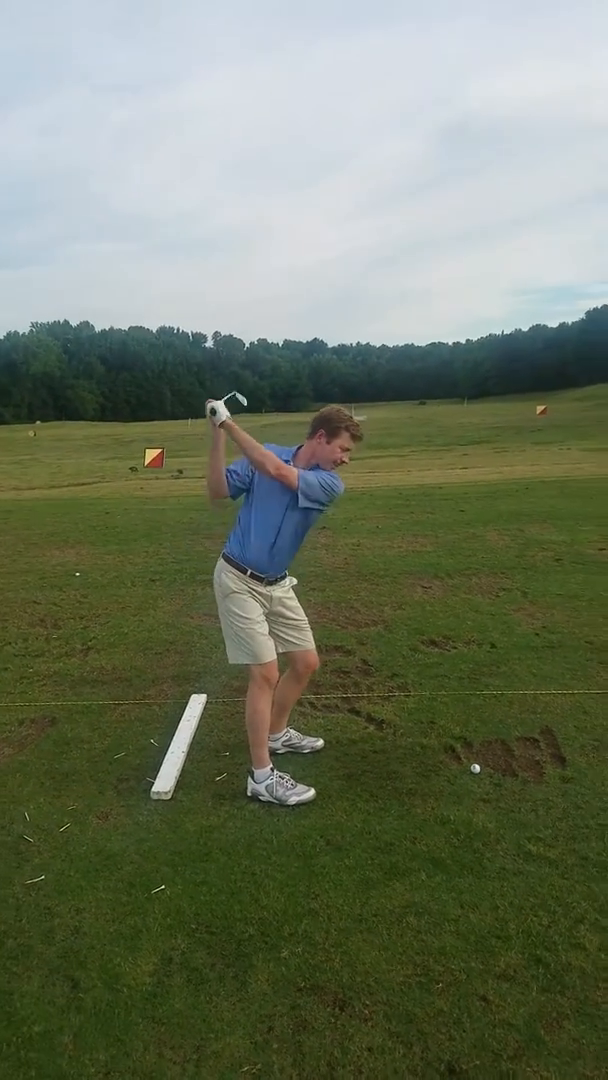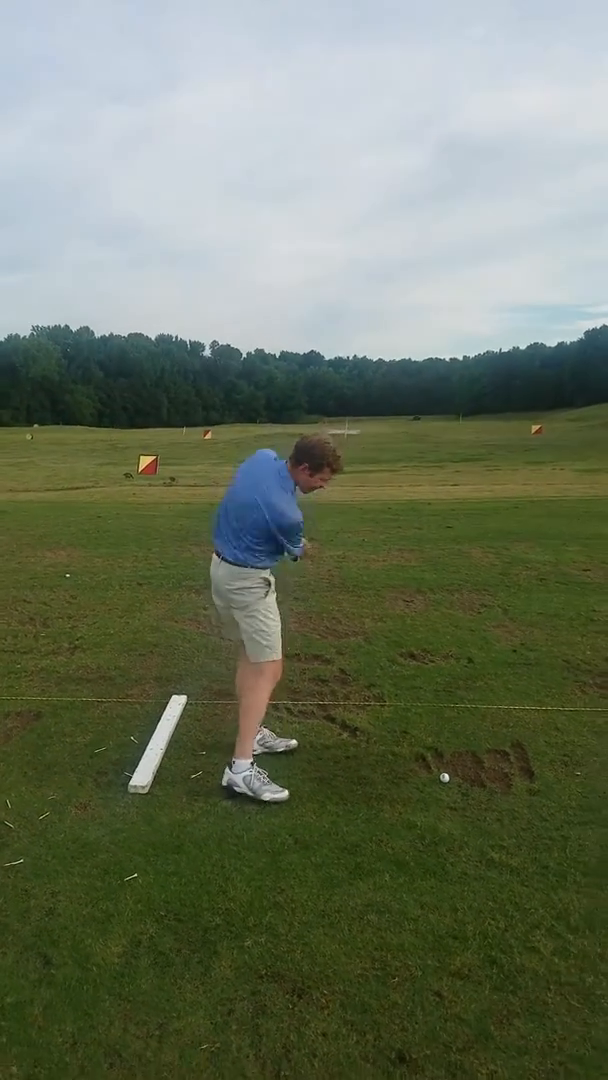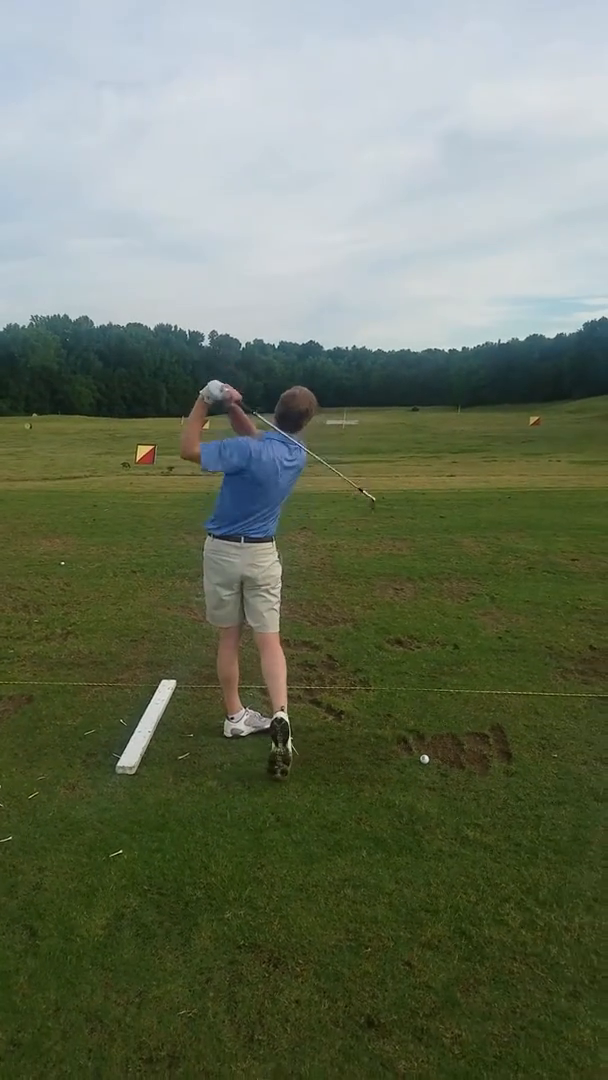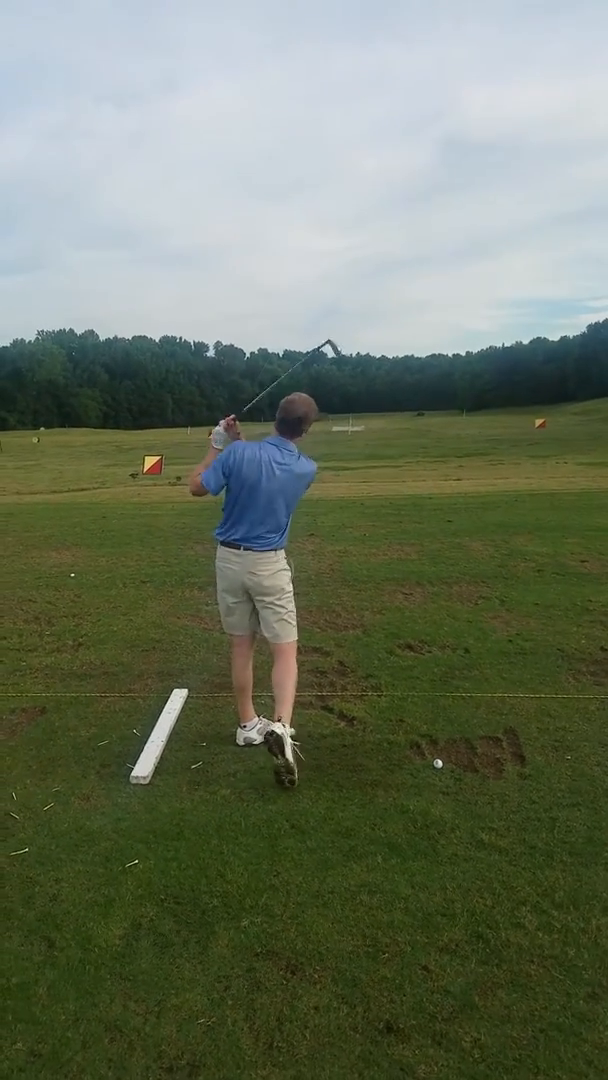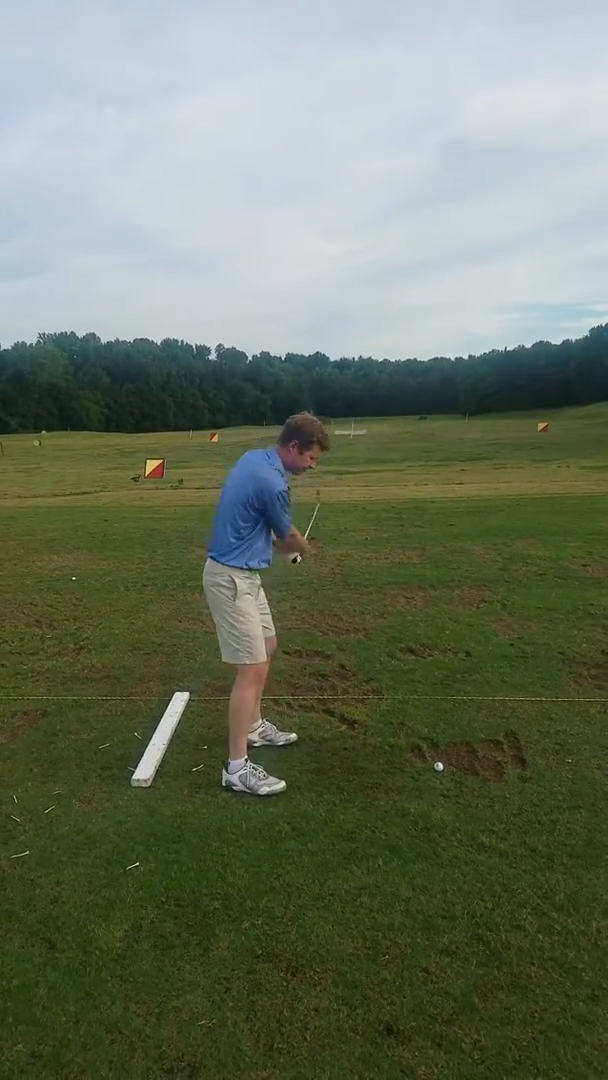
dt=0.5s
person 1, frame 1
left shoulder: (330, 484)
right shoulder: (268, 453)
left elbow: (276, 471)
right elbow: (218, 492)
left wrist: (230, 424)
right wrist: (217, 433)
left hip: (276, 585)
right hip: (237, 579)
left knee: (307, 663)
right knee: (265, 673)
left ankle: (276, 733)
right ankle: (261, 776)
person 1, frame 2
left shoulder: (261, 459)
right shoulder: (288, 513)
right elbow: (295, 551)
right wrist: (302, 547)
left hip: (221, 568)
right hip: (248, 581)
left knee: (252, 653)
right knee: (269, 669)
left ankle: (251, 734)
right ankle: (241, 767)
person 1, frame 3
left shoulder: (250, 452)
right shoulder: (298, 456)
left elbow: (188, 449)
left wrist: (205, 399)
right wrist: (233, 406)
left hip: (222, 551)
right hip: (261, 555)
left knee: (229, 638)
right knee: (269, 641)
left ankle: (235, 716)
right ankle: (280, 715)
person 1, frame 4
left shoulder: (236, 454)
right shoulder: (306, 470)
left elbow: (196, 488)
left wrist: (217, 446)
right wrist: (240, 441)
left hip: (228, 559)
right hip: (269, 565)
left knee: (243, 646)
right knee: (285, 648)
left ankle: (250, 723)
right ankle: (280, 728)
person 1, frame 5
left shoulder: (252, 459)
right shoulder: (272, 484)
right elbow: (287, 538)
left wrist: (283, 543)
right wrist: (304, 547)
left hip: (233, 572)
right hip: (232, 579)
left knee: (266, 648)
right knee: (253, 670)
left ankle: (253, 726)
right ankle: (236, 766)
